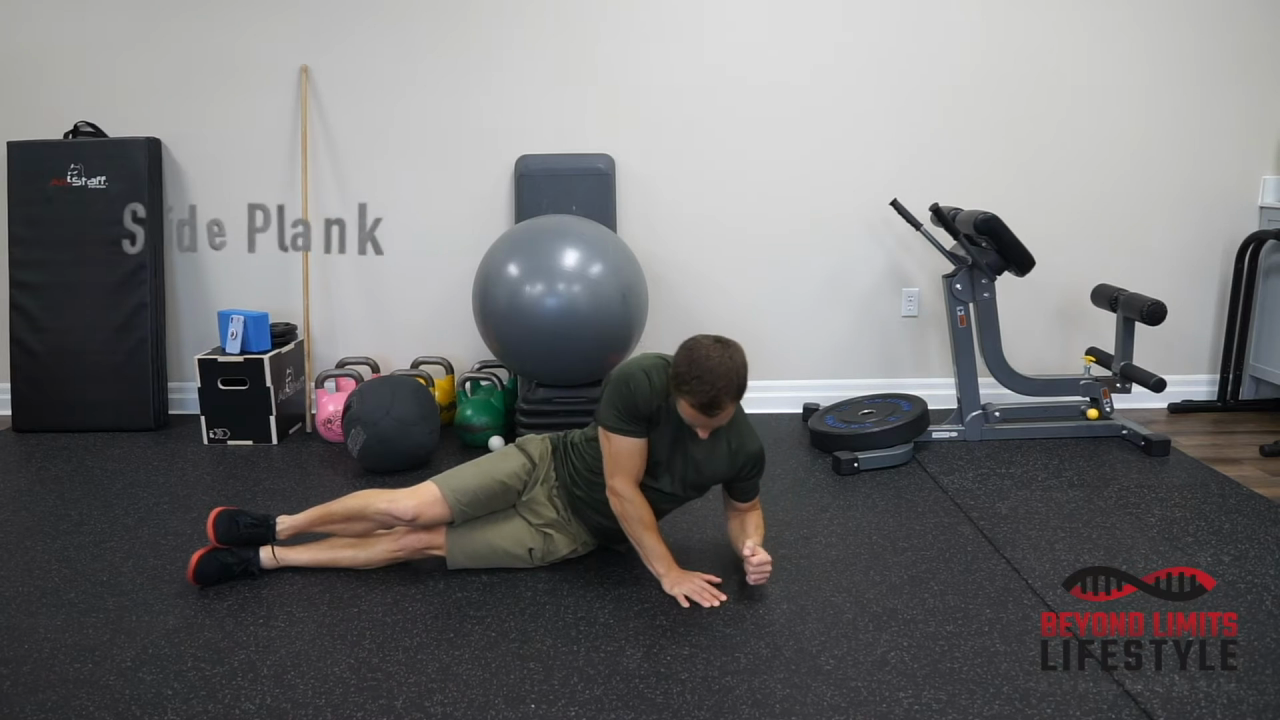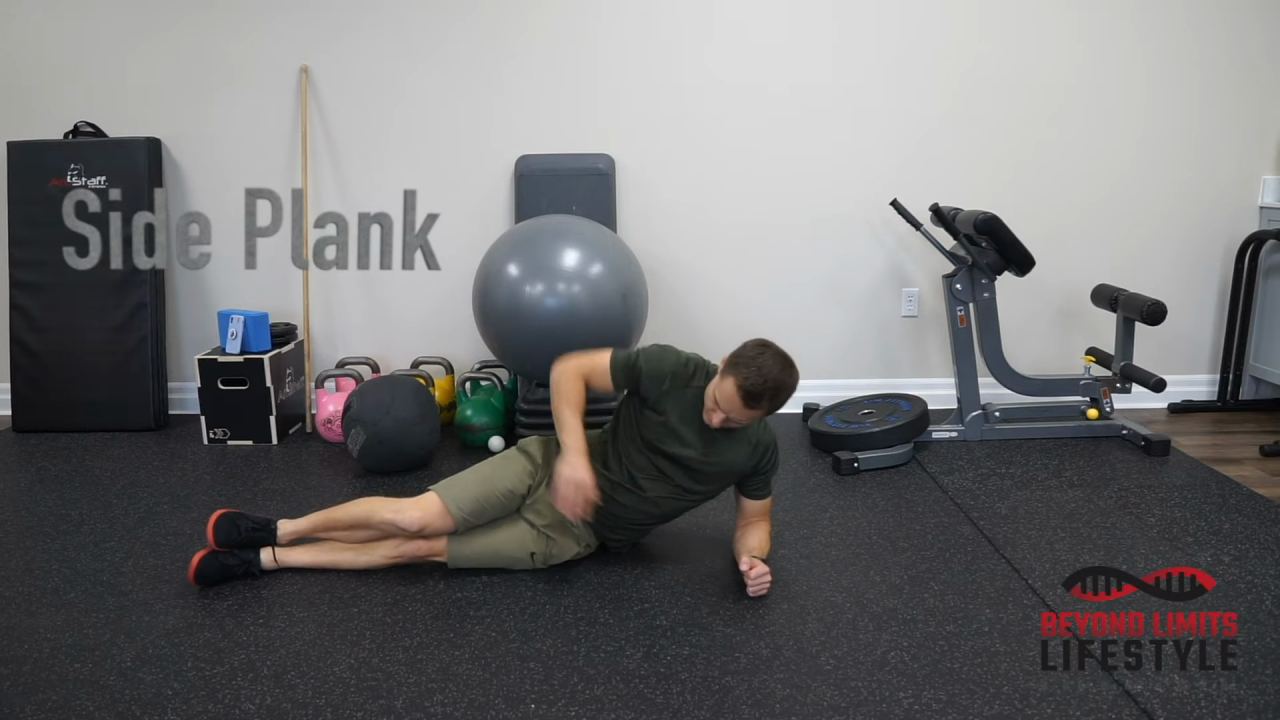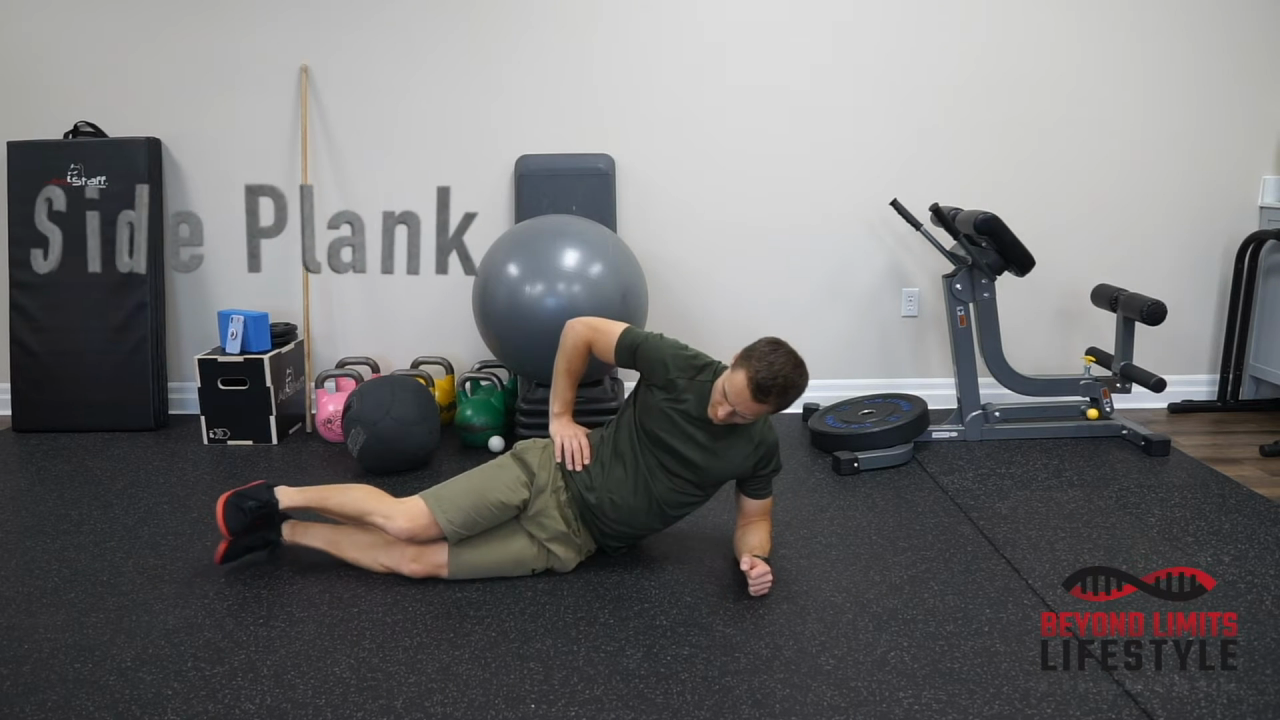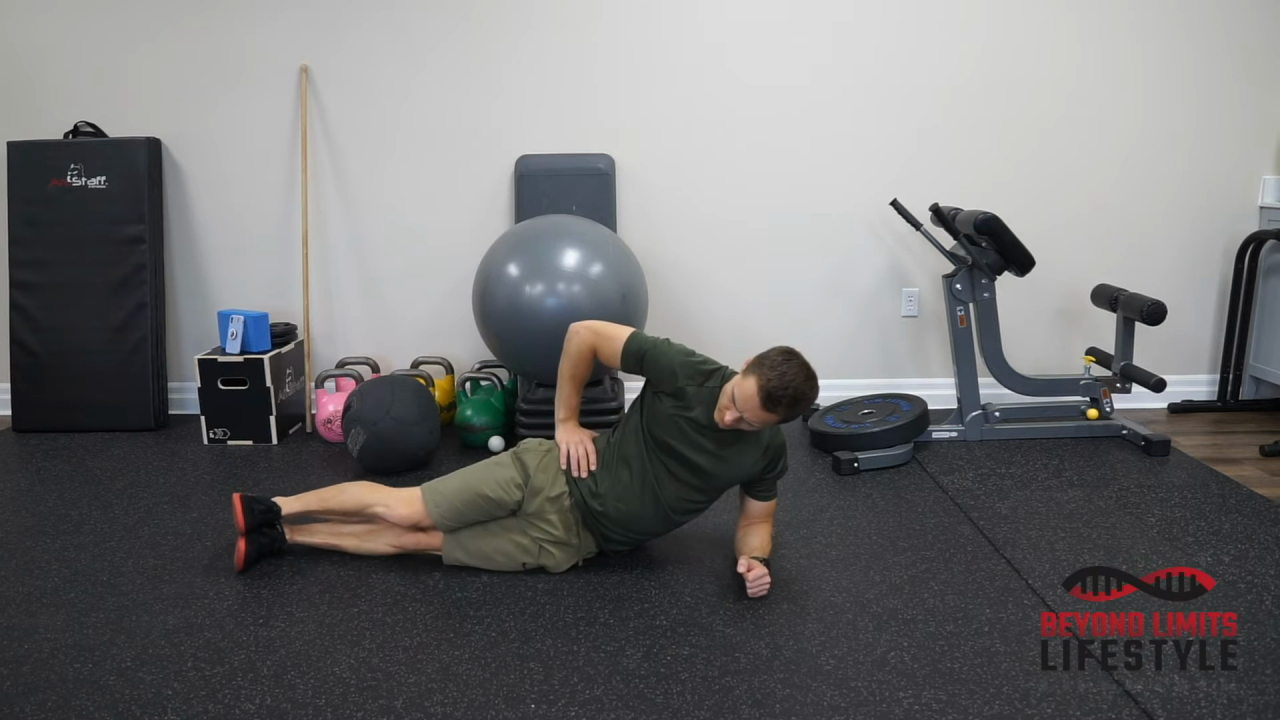
dt=1s
person 1, frame 1
left shoulder: (743, 449)
right shoulder: (638, 380)
left elbow: (743, 510)
right elbow: (622, 488)
left wrist: (752, 549)
right wrist: (668, 572)
left hip: (573, 530)
right hip: (544, 467)
left knee: (415, 543)
right knee: (407, 509)
left ankle: (264, 559)
right ankle: (278, 526)
person 1, frame 2
left shoulder: (758, 450)
right shoulder: (671, 370)
left elbow: (753, 519)
right elbow: (570, 370)
left wrist: (753, 559)
right wrist: (572, 451)
left hip: (579, 537)
right hip: (550, 479)
left knee: (420, 550)
right knee: (415, 517)
left ankle: (264, 561)
right ankle: (279, 530)
person 1, frame 3
left shoulder: (759, 449)
right shoulder: (677, 364)
left elbow: (754, 520)
right elbow: (581, 330)
left wrist: (756, 559)
right wrist: (560, 416)
left hip: (571, 541)
right hip: (550, 476)
left knee: (416, 562)
right knee: (405, 521)
left ankle: (286, 532)
right ankle: (281, 500)
person 1, frame 4
left shoulder: (766, 453)
right shoulder: (685, 370)
left elbow: (756, 521)
right elbow: (584, 332)
left wrist: (754, 561)
right wrist: (567, 421)
left hip: (570, 539)
right hip: (553, 478)
left knee: (417, 539)
right knee: (405, 509)
left ankle: (285, 537)
right ankle: (277, 509)
